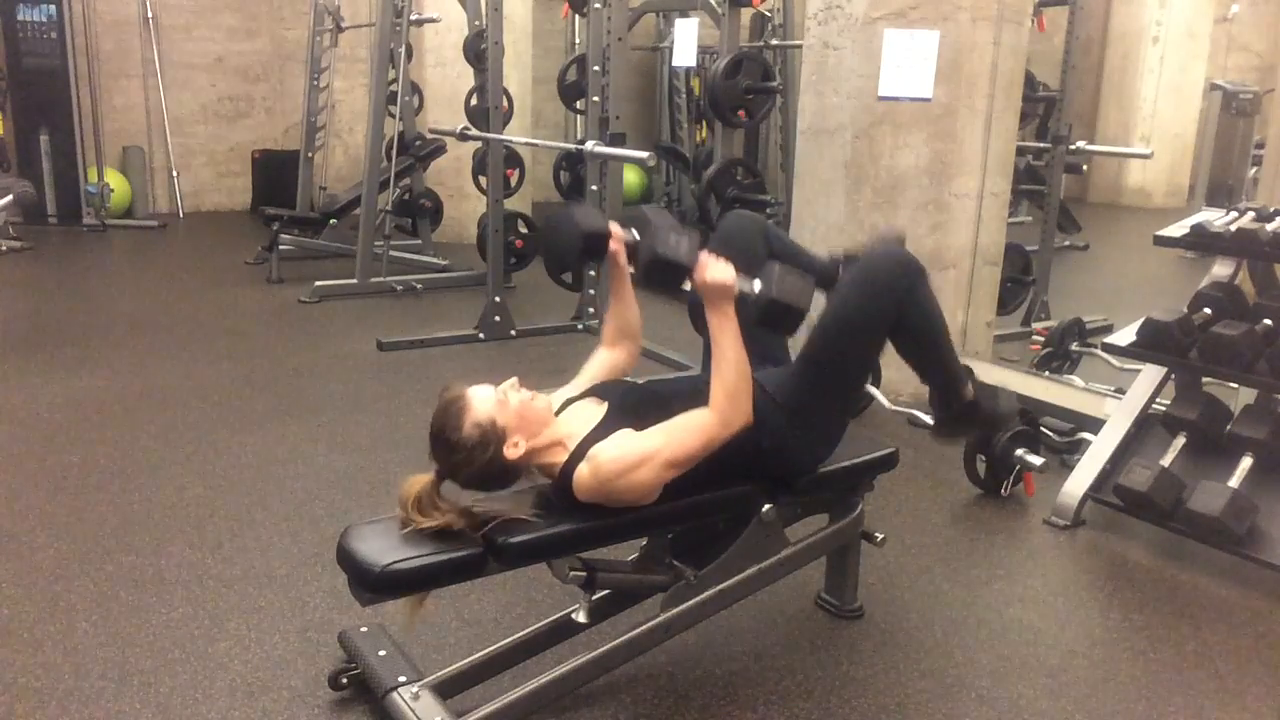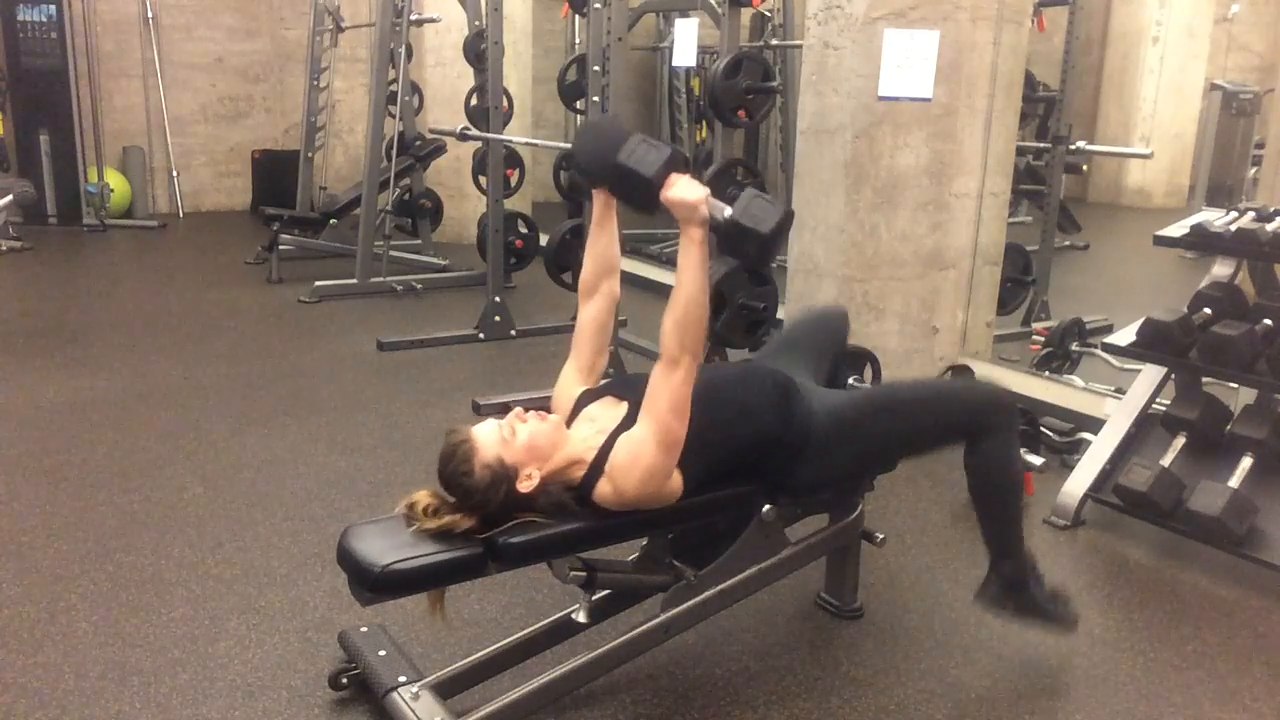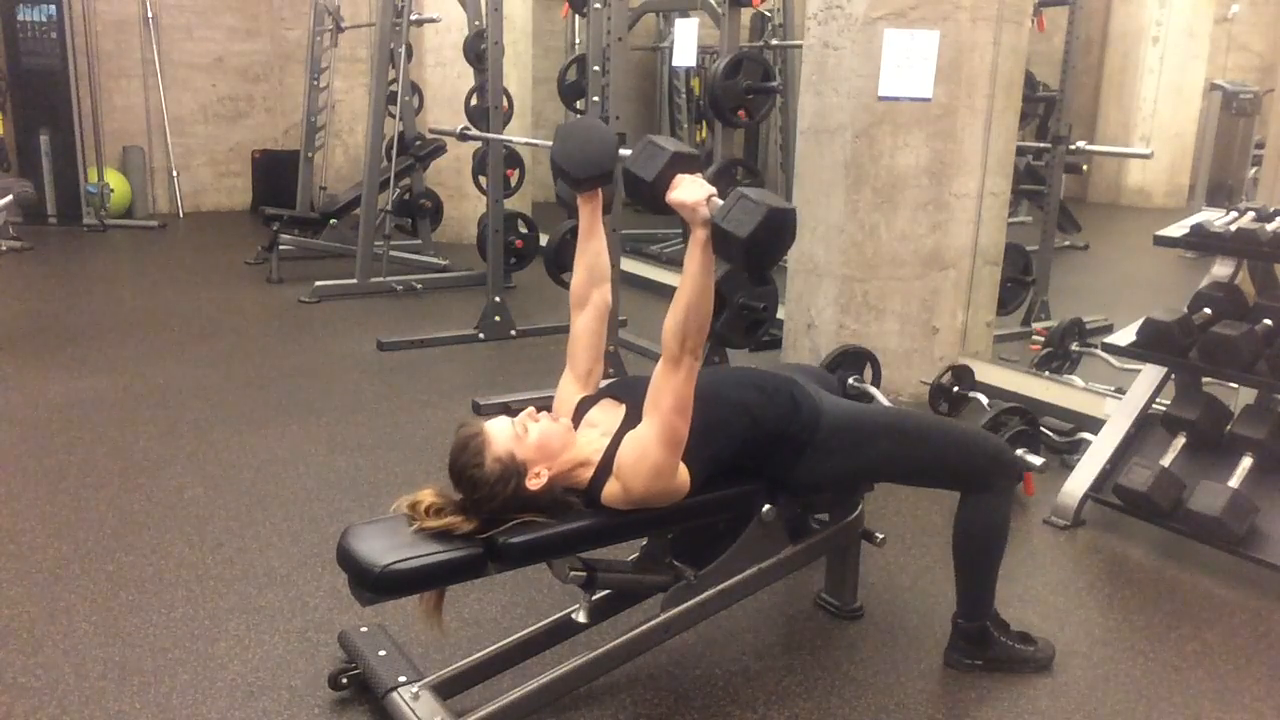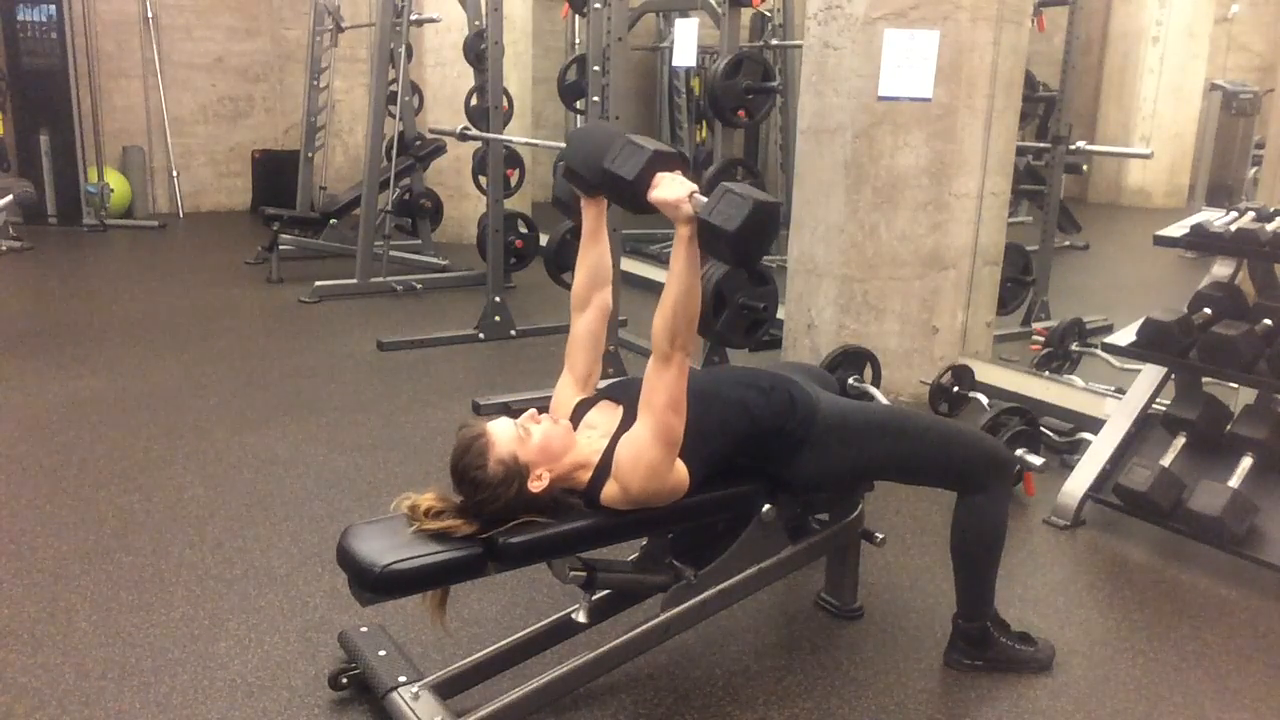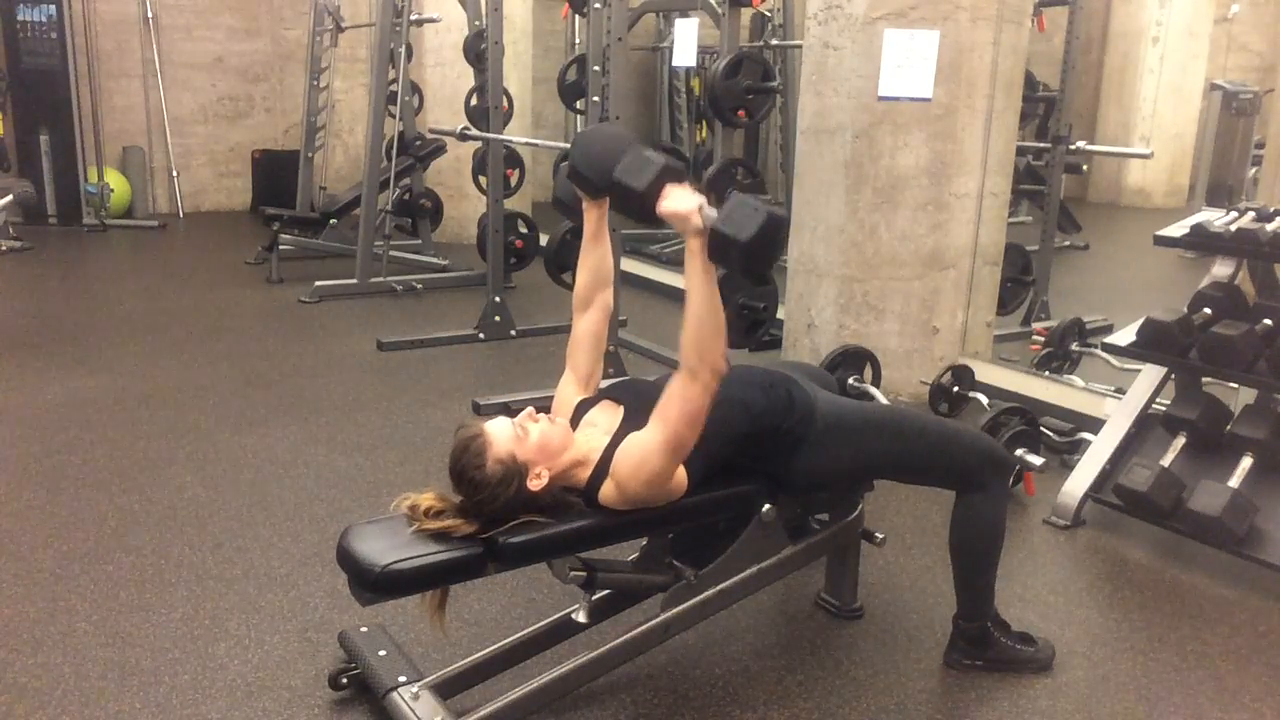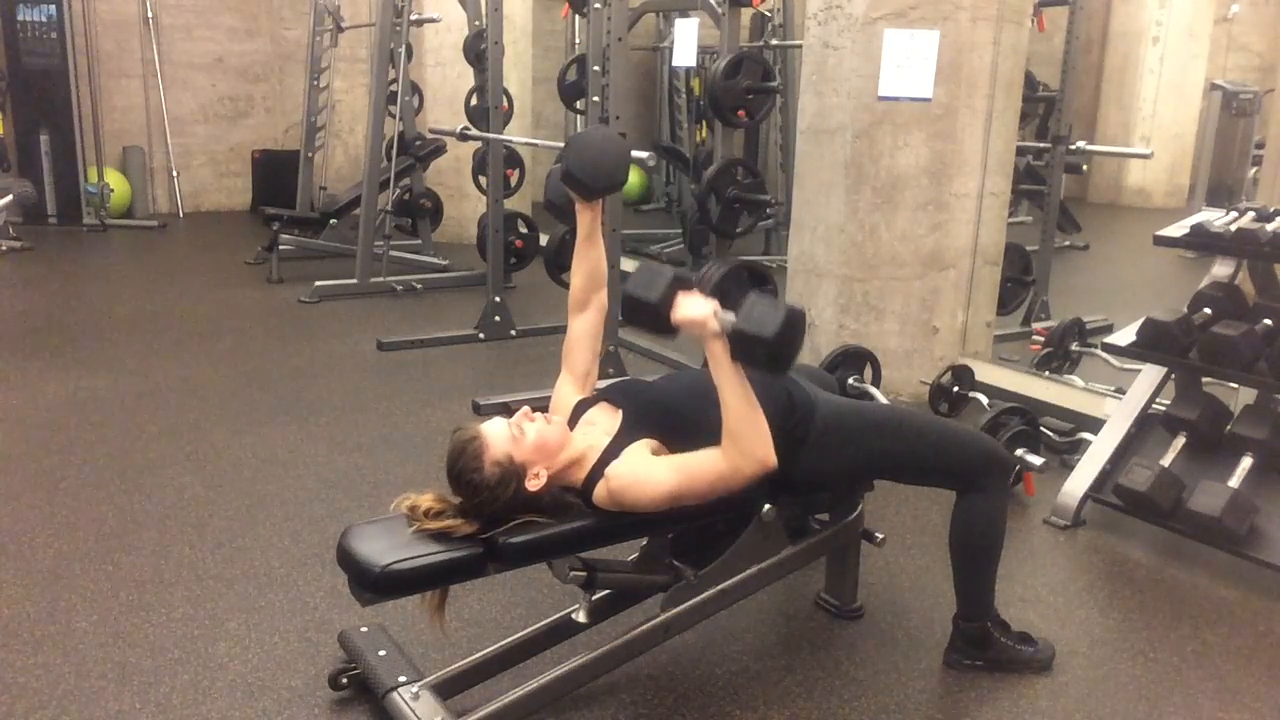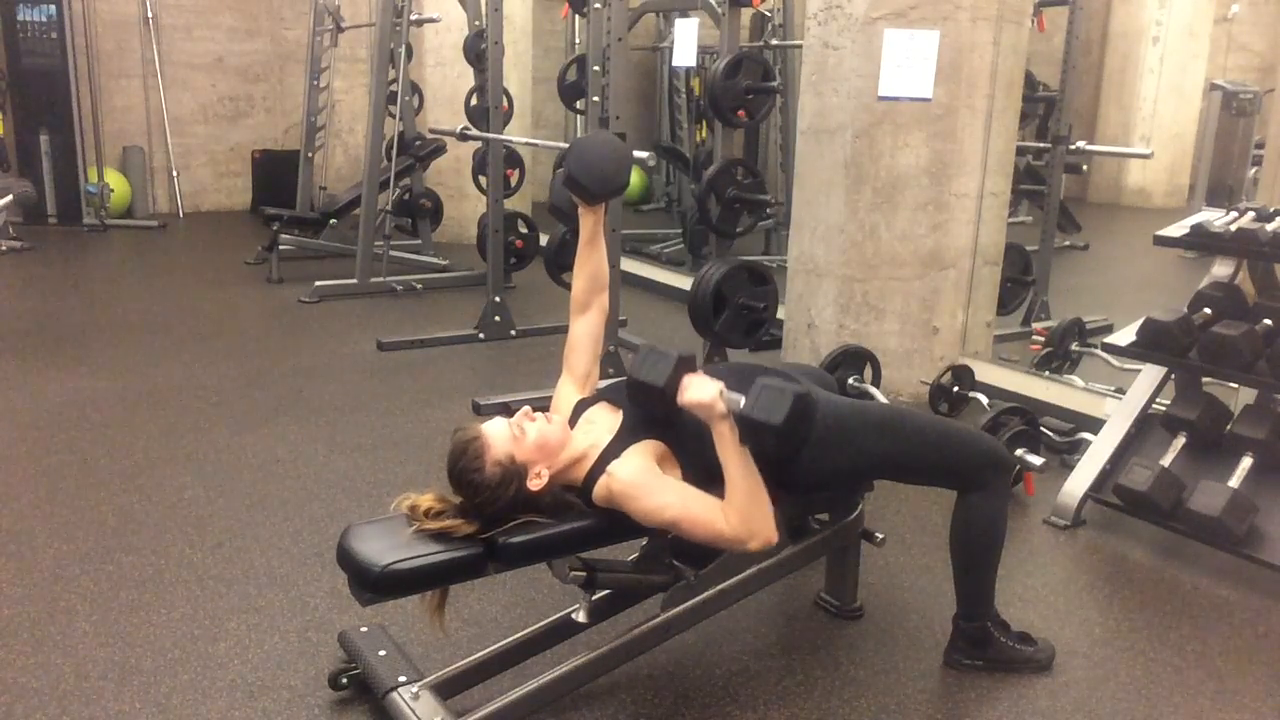
dt=0.4s
person 1, frame 1
left shoulder: (560, 413)
right shoulder: (604, 469)
left elbow: (620, 348)
right elbow: (732, 418)
left wrist: (617, 272)
right wrist: (718, 307)
left hip: (744, 389)
right hip: (782, 427)
left knee: (740, 229)
right knee: (892, 266)
left ankle: (838, 277)
right ankle: (957, 403)
person 1, frame 2
left shoulder: (570, 411)
right shoulder: (626, 476)
left elbow: (596, 300)
right elbow: (679, 360)
left wrist: (604, 200)
right wrist: (692, 231)
left hip: (760, 389)
right hip: (798, 433)
left knee: (829, 320)
right knee: (991, 408)
right ankle: (1012, 578)
person 1, frame 3
left shoulder: (574, 413)
right shoulder: (633, 477)
left elbow: (590, 305)
right elbow: (682, 354)
left wrist: (588, 204)
right wrist: (701, 231)
left hip: (777, 392)
right hip: (802, 437)
left knee: (827, 375)
right knee: (995, 464)
right ankle: (976, 633)
person 1, frame 4
left shoulder: (572, 411)
right shoulder: (632, 476)
left elbow: (590, 309)
right elbow: (672, 353)
left wrist: (594, 208)
right wrist: (684, 229)
right hip: (799, 435)
left knee: (824, 372)
right knee: (991, 464)
right ankle: (976, 635)
person 1, frame 5
left shoulder: (573, 412)
right shoulder: (629, 477)
left elbow: (591, 310)
right elbow: (704, 373)
left wrist: (596, 210)
right wrist: (696, 242)
right hip: (800, 436)
right knee: (988, 463)
right ankle: (977, 634)
person 1, frame 6
left shoulder: (570, 411)
right shoulder: (623, 481)
left elbow: (587, 309)
right elbow: (756, 458)
left wrist: (587, 212)
right wrist: (715, 340)
right hip: (801, 435)
right knee: (988, 463)
right ankle: (977, 635)
person 1, frame 7
left shoulder: (571, 410)
right shoulder: (621, 481)
left elbow: (588, 311)
right elbow: (756, 533)
left wrist: (591, 215)
right wrist: (721, 420)
right hip: (801, 436)
left knee: (830, 373)
right knee: (990, 463)
left ankle: (834, 501)
right ankle: (977, 635)
